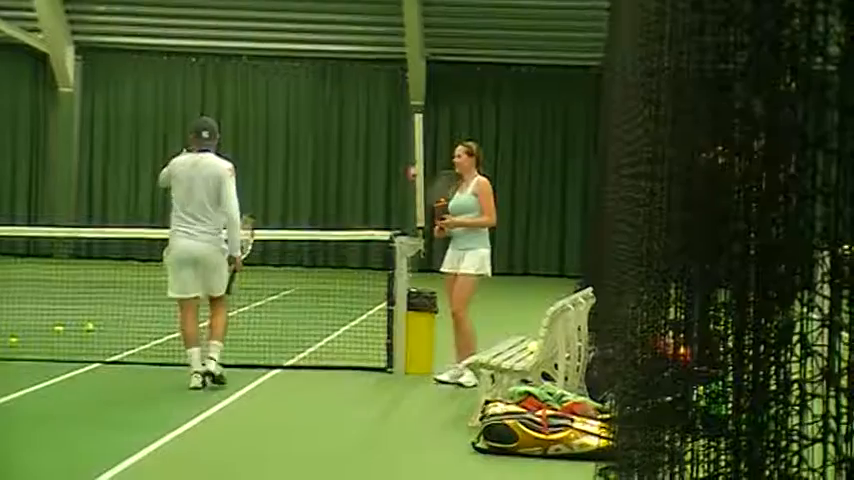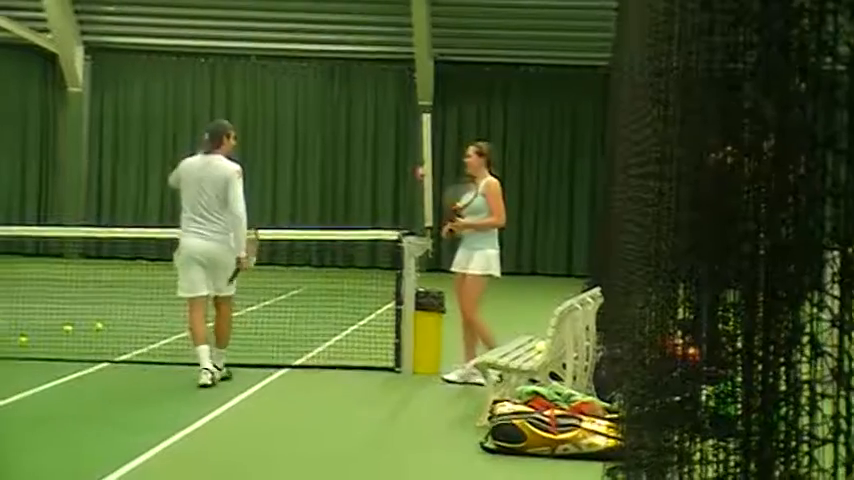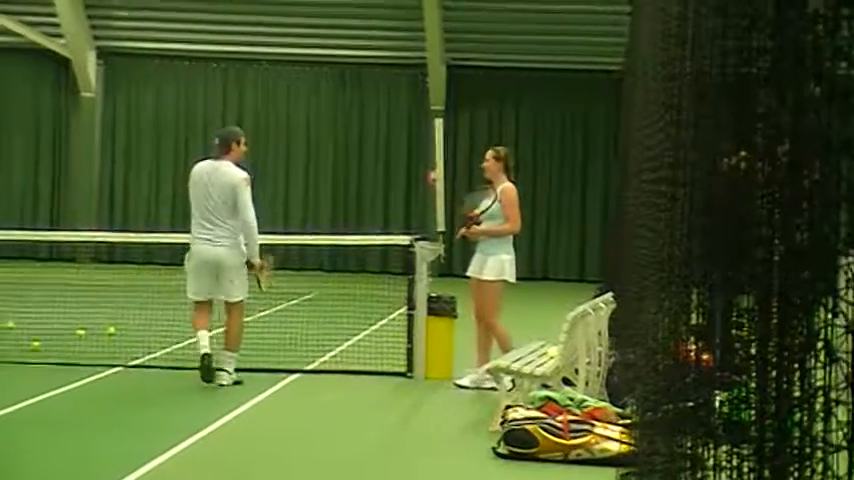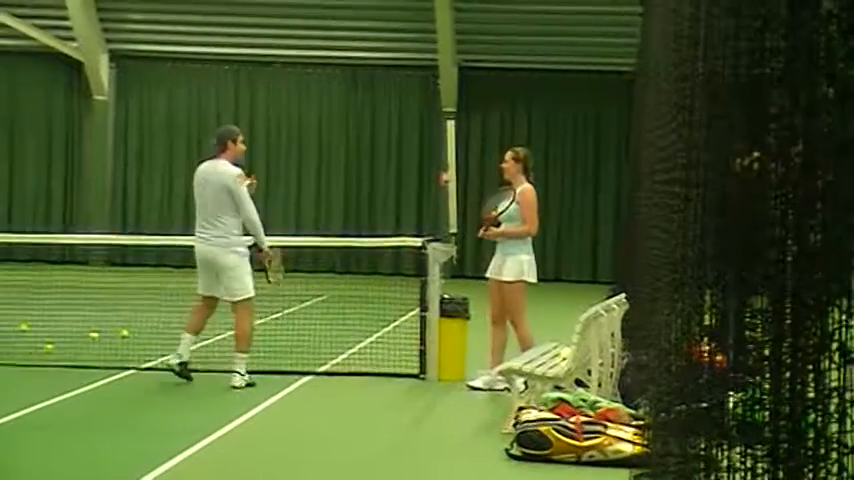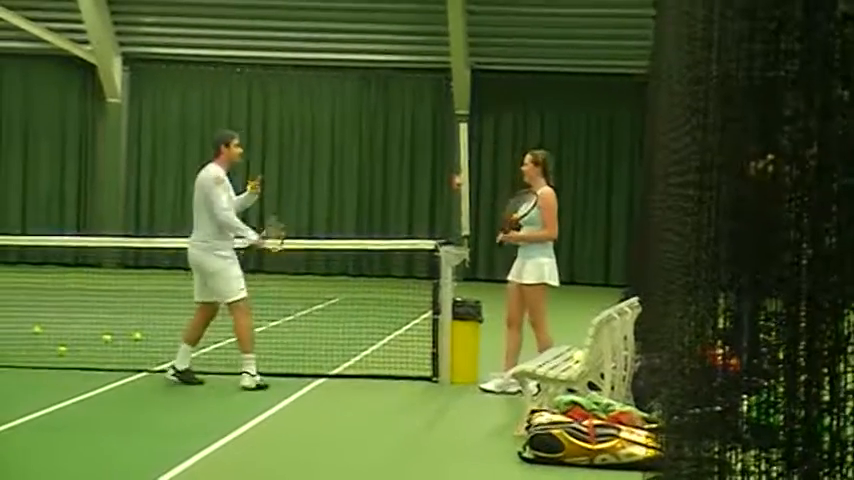
dt=0.2s
person 1, frame 1
left shoulder: (177, 164)
right shoulder: (224, 167)
left elbow: (162, 181)
right elbow: (231, 212)
right wrist: (236, 250)
left hip: (180, 244)
right hip: (211, 246)
left knee: (187, 308)
right knee: (219, 305)
left ankle: (197, 371)
right ankle: (212, 362)
person 1, frame 2
left shoulder: (187, 165)
right shoulder: (232, 170)
left elbow: (173, 182)
right elbow: (237, 212)
right wrist: (241, 251)
left hip: (191, 244)
right hip: (221, 245)
left knee: (196, 308)
right knee: (223, 306)
left ankle: (206, 369)
right ankle: (218, 366)
person 1, frame 3
left shoulder: (197, 170)
right shoulder: (239, 177)
right elbow: (248, 219)
right wrist: (254, 255)
left hip: (200, 249)
right hip: (229, 251)
left knee: (201, 308)
right knee: (234, 310)
left ankle: (205, 350)
right ankle: (227, 370)
person 1, frame 4
left shoulder: (201, 170)
right shoulder: (234, 173)
right elbow: (249, 213)
left wrist: (244, 189)
right wrist: (262, 244)
left hip: (204, 247)
right hip: (229, 249)
left knee: (207, 303)
right knee: (243, 309)
left ankle: (180, 356)
right ankle: (239, 373)
person 1, frame 5
left shoulder: (208, 174)
right shoulder: (216, 176)
left elbow: (230, 207)
right elbow: (224, 216)
left wrist: (251, 194)
right wrist: (252, 235)
left hip: (202, 251)
right hip: (216, 253)
left knee: (206, 310)
right knee: (241, 309)
left ankle: (179, 367)
right ankle: (249, 373)
person 2, frame 1
left shoulder: (481, 184)
right shoulder: (457, 187)
left elbow: (490, 219)
left wrist: (459, 222)
right wrist: (444, 228)
left hip: (474, 252)
right hip: (454, 251)
left knee: (459, 310)
right knee: (455, 312)
right ankle: (459, 366)
person 2, frame 2
left shoulder: (491, 184)
right shoulder: (470, 186)
left elbow: (499, 220)
left wrist: (468, 224)
right wrist: (454, 228)
left hip: (482, 253)
right hip: (465, 251)
left knee: (470, 312)
right knee: (465, 313)
right ankle: (469, 367)
person 2, frame 3
left shoulder: (508, 189)
right shoulder: (490, 190)
left elbow: (514, 227)
left wrist: (483, 231)
right wrist: (472, 232)
left hip: (498, 258)
right hip: (481, 256)
left knee: (490, 319)
right knee: (479, 318)
right ankle: (482, 373)
person 2, frame 4
left shoulder: (526, 191)
right shoulder: (510, 191)
left elbow: (531, 229)
left wrist: (501, 232)
right wrist: (491, 232)
left hip: (517, 259)
right hip: (501, 257)
left knee: (516, 320)
right knee: (496, 319)
right ankle: (495, 374)
person 2, frame 5
left shoulder: (546, 194)
right shoulder: (530, 194)
left elbow: (551, 233)
left wrist: (520, 236)
right wrist: (512, 236)
left hip: (538, 263)
right hip: (522, 261)
left knee: (538, 323)
right knee: (512, 321)
right ankle: (508, 377)
